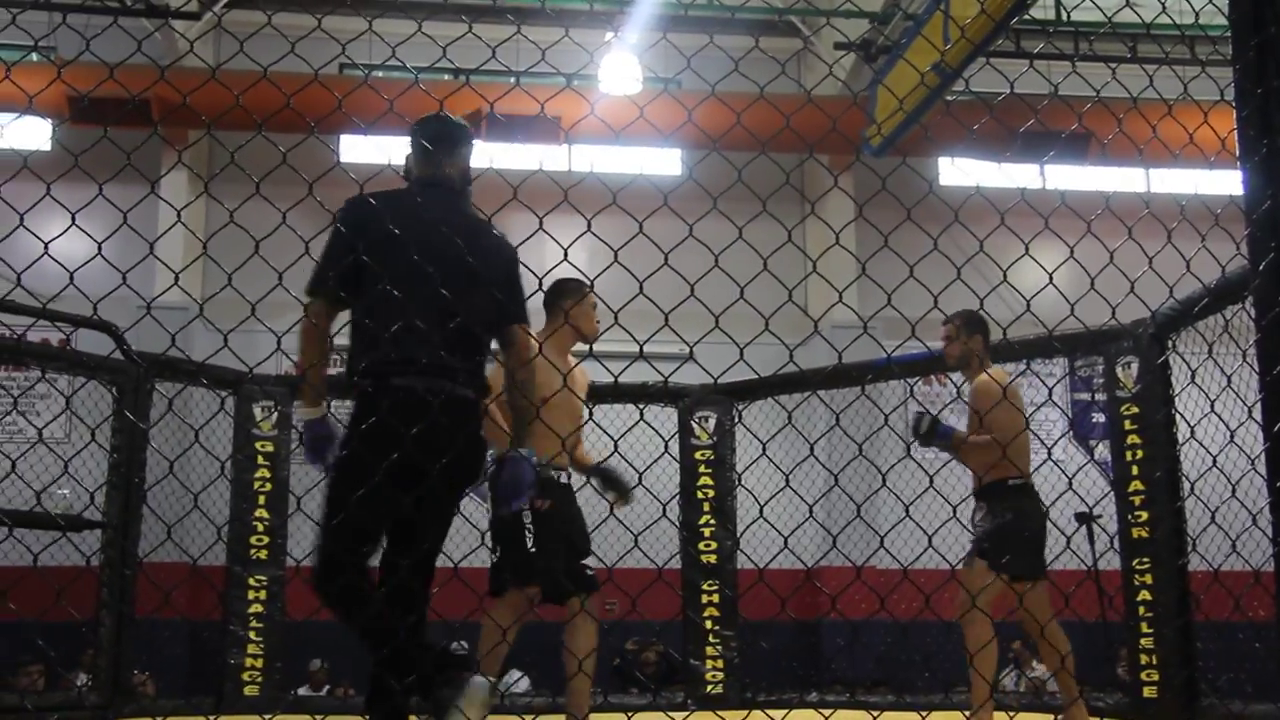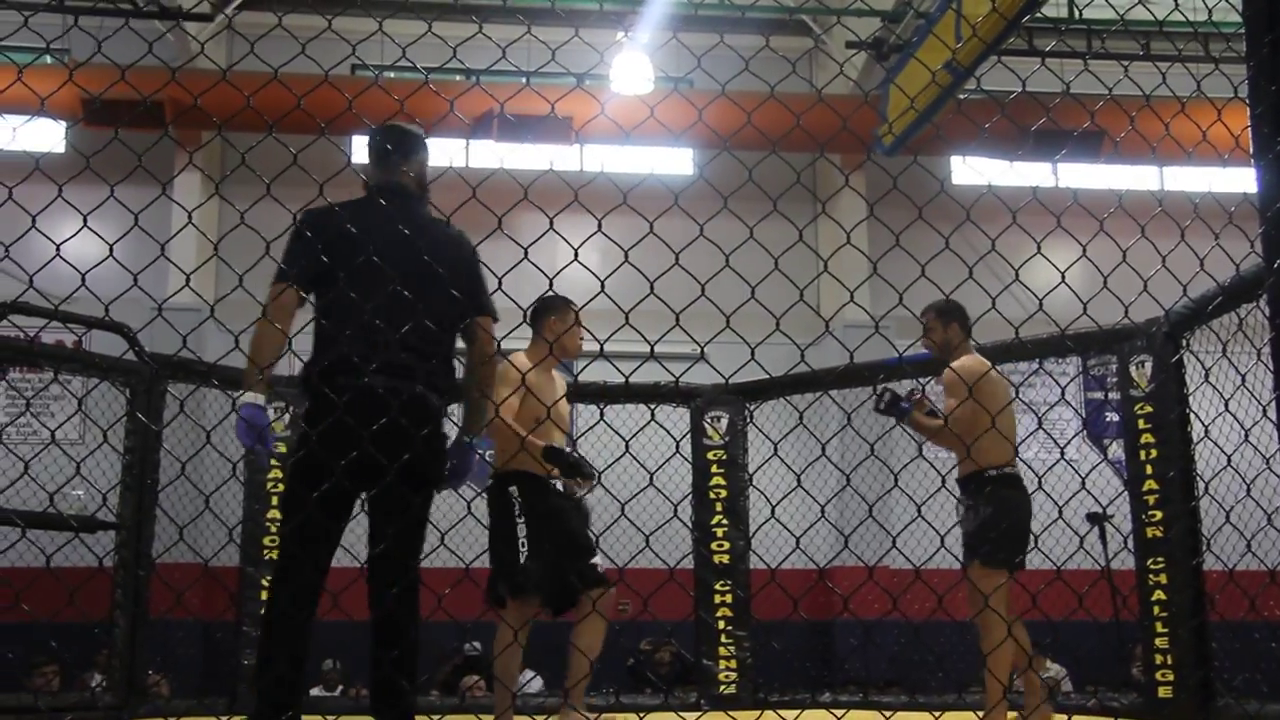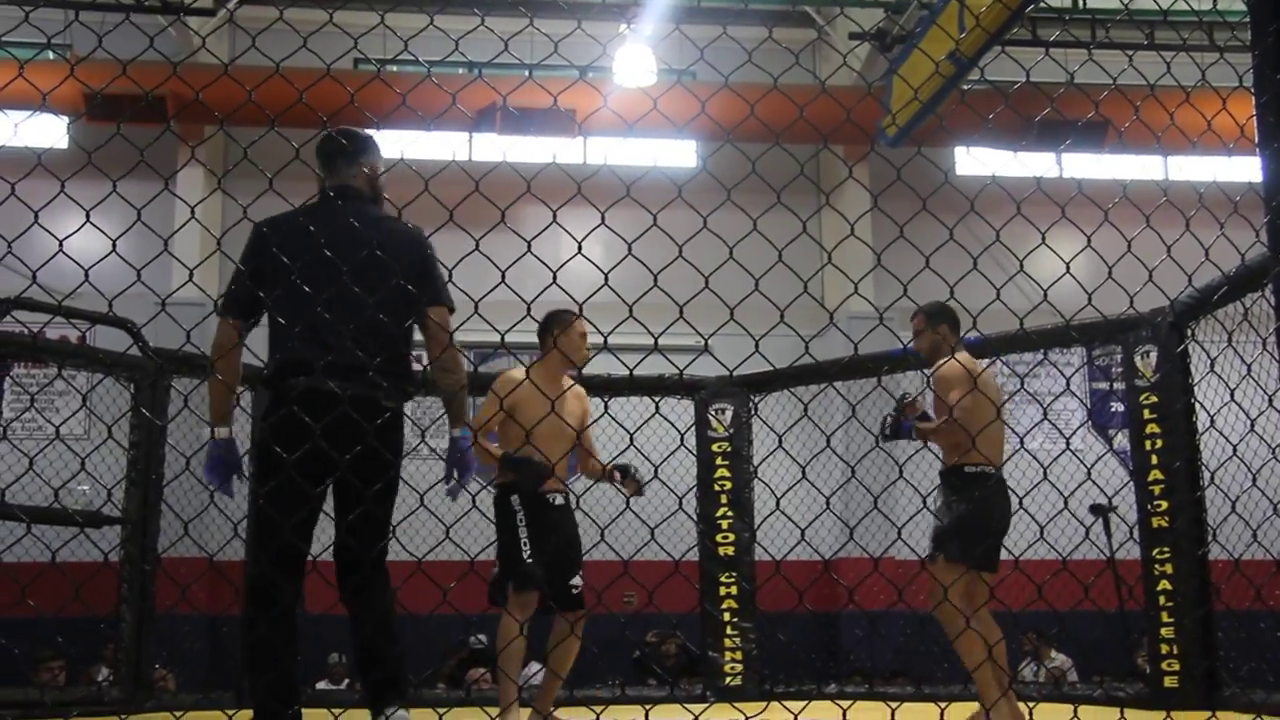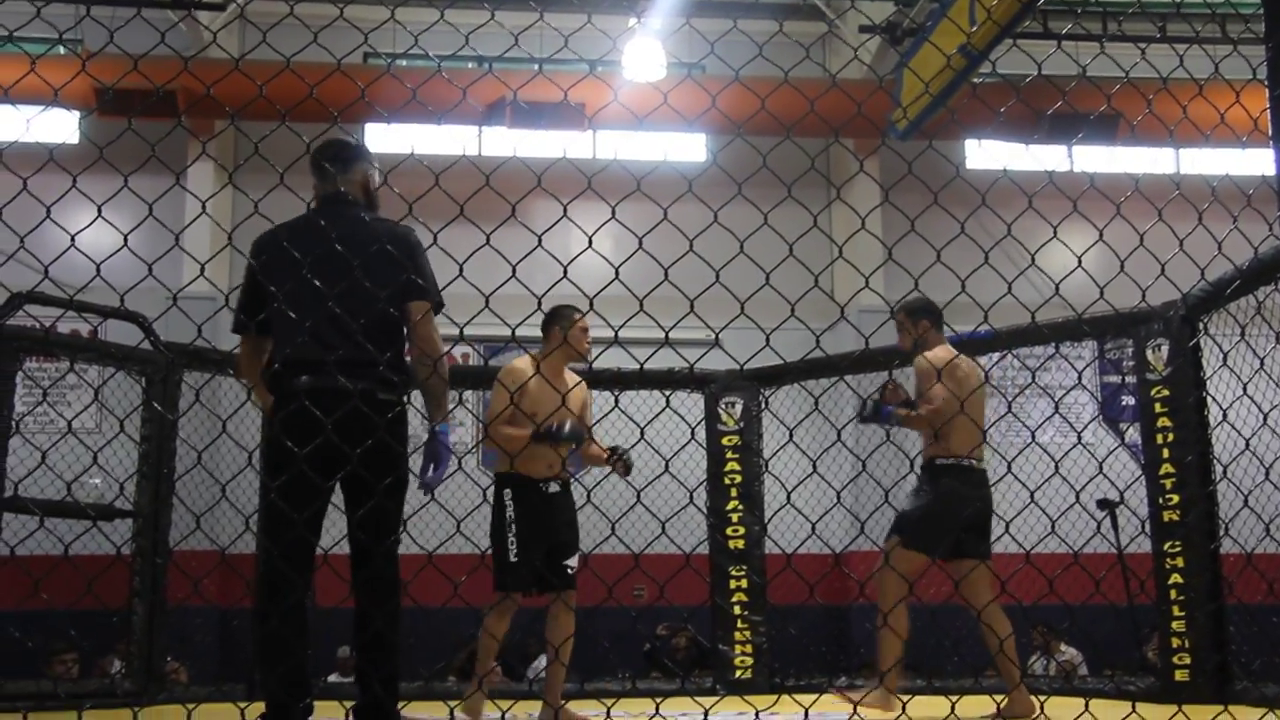
dt=0.3s
person 1, frame 1
left shoulder: (366, 214)
right shoulder: (491, 242)
left elbow: (318, 319)
right elbow: (519, 353)
left wrist: (311, 409)
right wrist: (519, 448)
left hip: (387, 411)
right hip: (457, 423)
left knee: (339, 572)
right knee: (406, 580)
person 1, frame 2
left shoulder: (324, 223)
right shoulder: (453, 243)
left elbow: (281, 306)
right elbow: (483, 345)
left wrist: (253, 395)
right wrist: (470, 435)
left hip: (341, 412)
right hip: (419, 423)
left knee: (298, 572)
right knee: (395, 584)
person 1, frame 3
left shoulder: (272, 235)
right shoulder: (405, 241)
left elbow: (228, 338)
right elbow: (441, 339)
left wrist: (222, 431)
right wrist: (460, 427)
left hip: (294, 414)
right hip: (374, 420)
left knee: (274, 577)
right knee: (364, 569)
person 1, frame 4
left shoulder: (273, 244)
right shoulder: (397, 240)
left elbow: (252, 349)
right elbow: (424, 337)
right wrist: (440, 423)
left hip: (299, 415)
right hip: (378, 418)
left knee: (284, 573)
right knee: (377, 571)
person 2, frame 1
left shoulder: (579, 371)
right shoulder: (526, 351)
right elbow: (485, 405)
left wrist: (600, 470)
left hip: (559, 490)
left knee: (582, 602)
right knee: (521, 591)
person 2, frame 2
left shoulder: (556, 379)
right shoulder: (516, 366)
right elbow: (497, 422)
left wrist: (574, 492)
right wrist: (554, 454)
left hip: (556, 496)
right hip: (519, 493)
left knee: (598, 596)
right knee: (522, 604)
person 2, frame 3
left shoulder: (578, 397)
right shoulder: (512, 384)
left elbow: (587, 463)
right elbow: (474, 439)
left wrist: (616, 472)
right wrist: (509, 462)
left hip: (558, 506)
right hip: (518, 502)
left knee: (573, 612)
right knee: (523, 595)
person 2, frame 4
left shoulder: (579, 387)
right shoulder: (517, 373)
left elbow: (585, 447)
right elbow: (492, 432)
left wrist: (610, 457)
right wrist: (541, 435)
left hip: (558, 494)
right hip: (517, 492)
left knee: (565, 595)
right knee: (510, 593)
person 3, frame 1
left shoulder: (987, 383)
right shoulder: (990, 385)
left elbow: (999, 449)
left wrist: (947, 435)
right wrist: (947, 439)
left hip: (1009, 506)
right hip: (1013, 507)
left knee: (972, 604)
right knee: (1038, 617)
person 3, frame 2
left shoulder: (959, 370)
right shoulder: (986, 372)
left elbow: (957, 437)
left wrist: (906, 413)
right wrist: (929, 414)
left hip: (991, 496)
right hip: (1002, 494)
left knee: (987, 608)
right knee: (995, 610)
person 3, frame 3
left shoulder: (948, 368)
right shoulder: (978, 371)
left elbow: (959, 430)
left wrist: (916, 428)
right wrist: (924, 419)
left hip: (967, 491)
right hip: (991, 493)
left knee: (942, 598)
right knee: (972, 603)
person 3, frame 4
left shoulder: (931, 359)
right shoulder: (969, 366)
left elbow: (938, 416)
left wrist: (892, 413)
right wrist: (905, 405)
left hip: (945, 483)
right hip: (974, 485)
left knee: (892, 578)
right knee: (981, 597)
left ankle: (886, 686)
